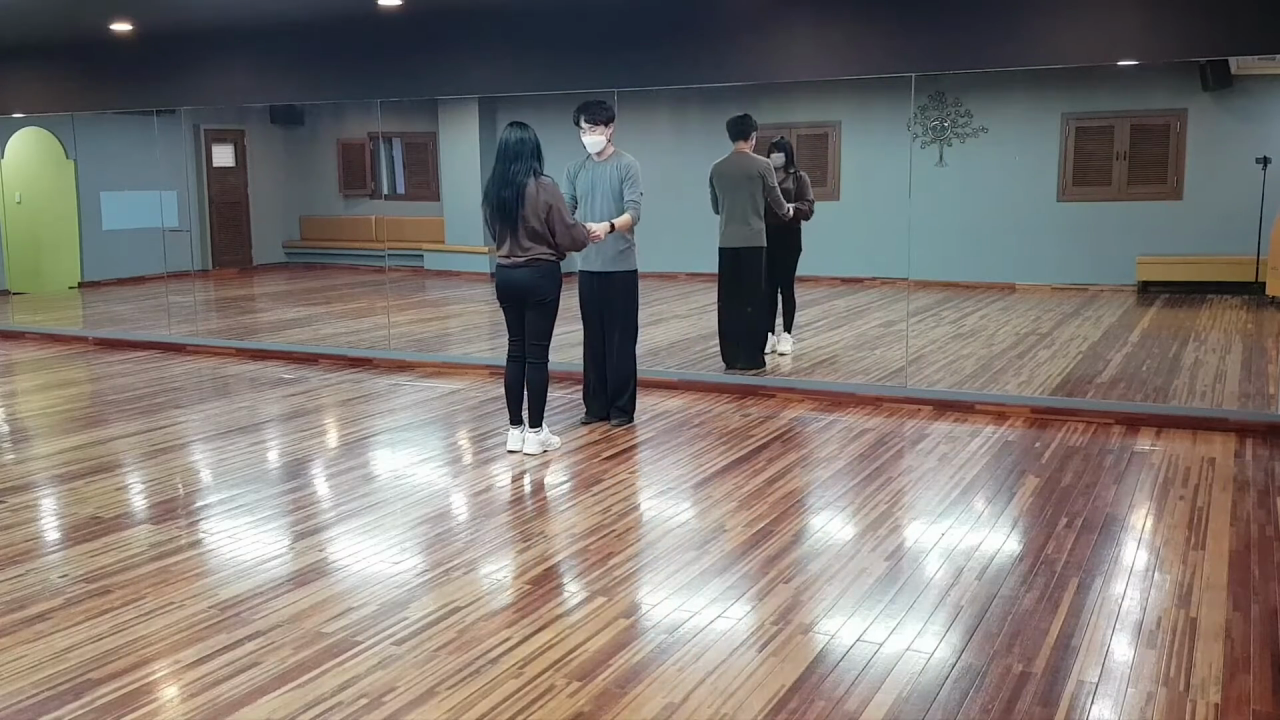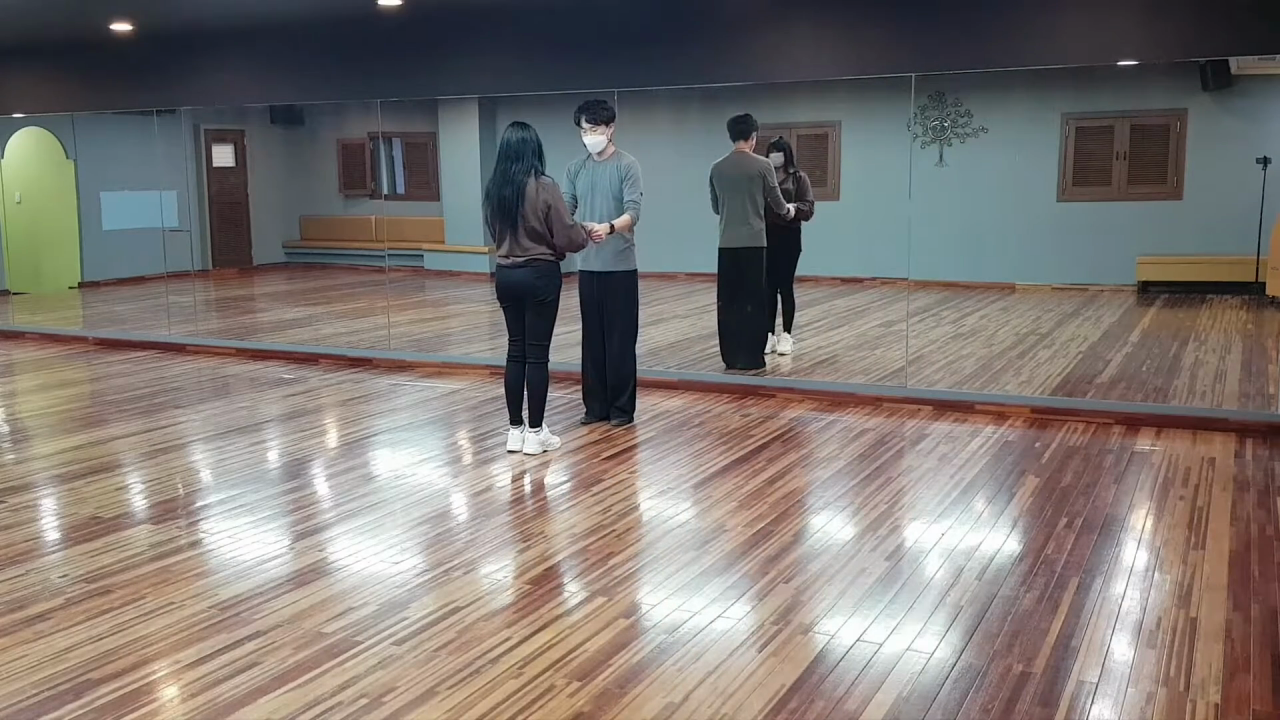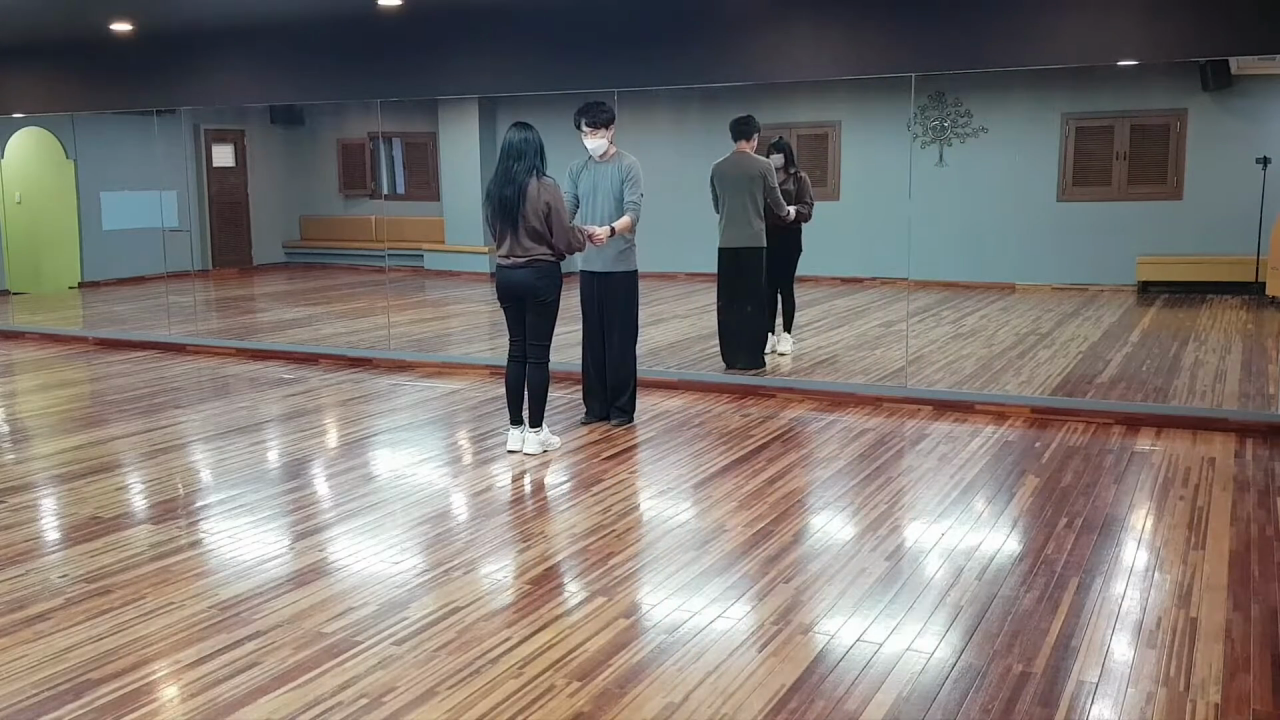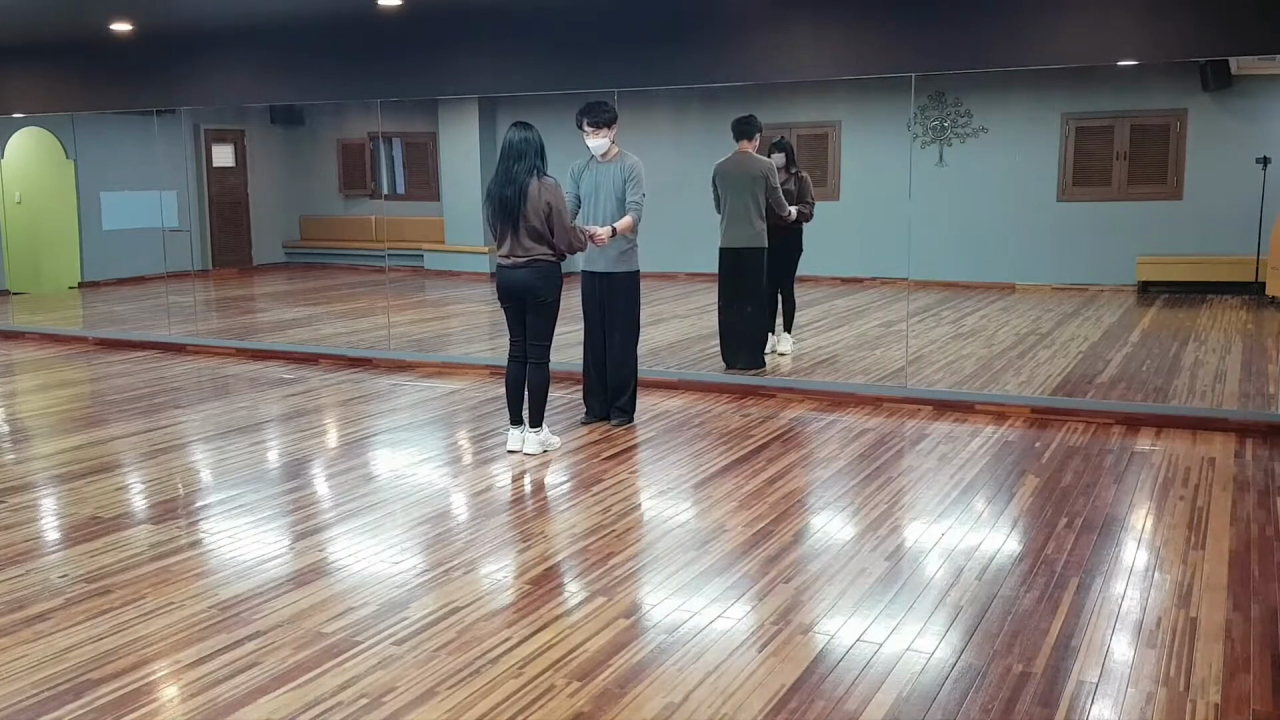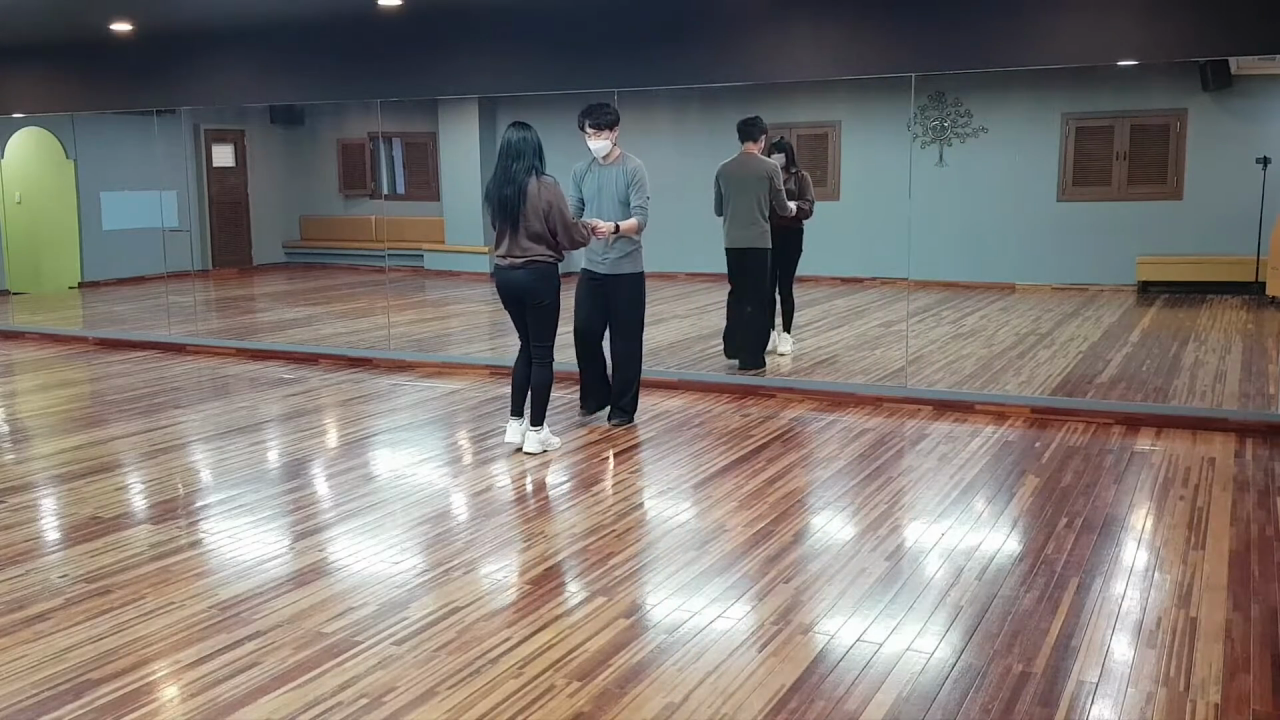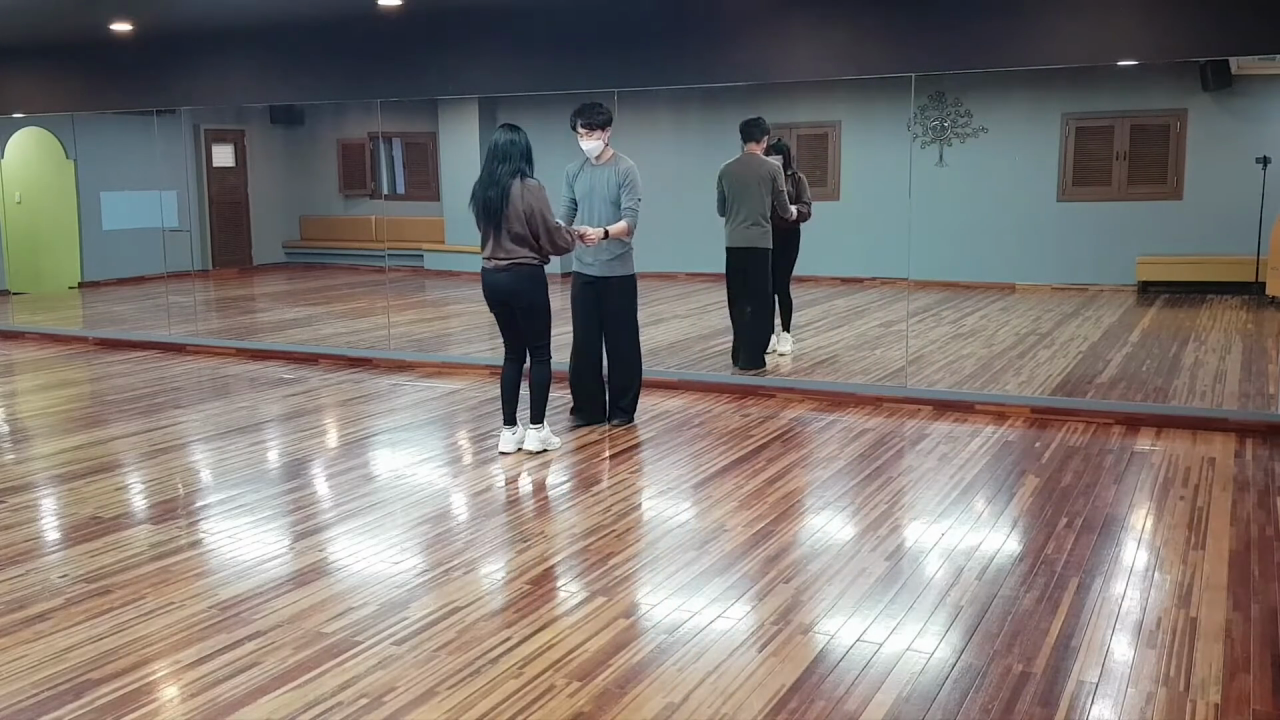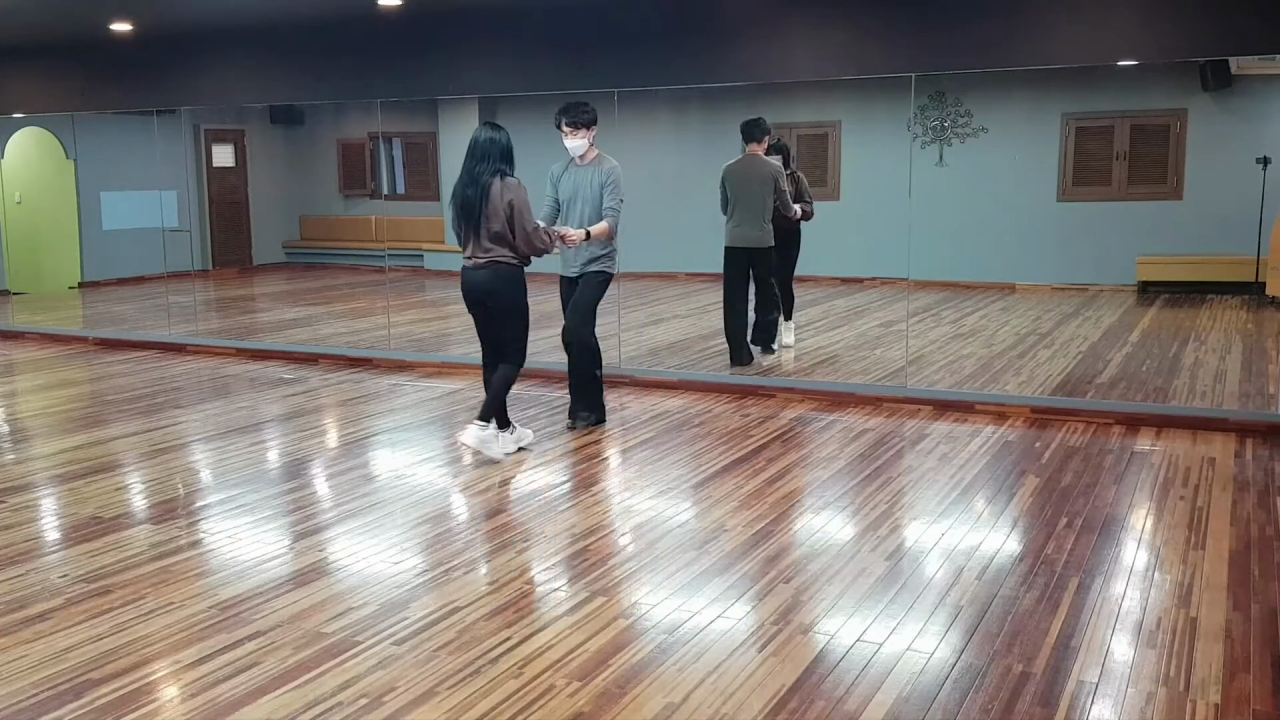
dt=0.3s
person 1, frame 1
left shoulder: (493, 189)
right shoulder: (543, 187)
right elbow: (569, 236)
right wrist: (585, 233)
left hip: (506, 275)
right hip: (539, 275)
left knee: (515, 351)
right knee: (536, 354)
left ankle: (515, 429)
right ankle: (535, 433)
person 1, frame 2
left shoulder: (494, 188)
right shoulder: (544, 187)
right elbow: (565, 237)
right wrist: (585, 233)
left hip: (506, 274)
right hip: (539, 275)
left knee: (515, 351)
right knee: (537, 354)
left ankle: (515, 430)
right ankle: (535, 433)
person 1, frame 3
left shoulder: (495, 188)
right shoulder: (544, 187)
right elbow: (564, 239)
right wrist: (583, 236)
left hip: (506, 274)
right hip: (540, 276)
left knee: (516, 351)
right knee: (538, 354)
left ankle: (515, 429)
right ankle: (535, 433)
person 1, frame 4
left shoulder: (496, 188)
right shoulder: (546, 187)
right elbow: (566, 240)
right wrist: (585, 235)
left hip: (506, 274)
right hip: (540, 275)
left knee: (517, 351)
right knee: (538, 355)
left ankle: (515, 430)
right ankle: (535, 433)
person 1, frame 5
left shoulder: (495, 187)
right shoulder: (545, 186)
right elbow: (569, 235)
right wrist: (588, 229)
left hip: (505, 274)
right hip: (538, 275)
left knee: (526, 347)
right knee: (542, 353)
left ankle: (515, 422)
right ankle: (536, 432)
person 1, frame 6
left shoulder: (482, 189)
right shoulder: (529, 188)
right elbow: (552, 239)
right wrist: (572, 234)
left hip: (492, 277)
right hip: (524, 277)
left knee: (513, 353)
right knee: (539, 354)
left ankle: (509, 431)
right ankle: (536, 430)
person 1, frame 7
left shoulder: (463, 189)
right shoulder: (509, 188)
right elbow: (530, 241)
right wrist: (552, 236)
left hip: (471, 277)
right hip: (503, 277)
left knee: (492, 355)
right knee: (513, 357)
left ankle: (504, 431)
right ankle: (481, 426)
person 2, frame 1
left shoulder: (626, 165)
right shoulder: (575, 169)
left elbow: (634, 212)
right elbow: (565, 210)
left wrist: (608, 227)
left hip: (620, 266)
right hip: (588, 266)
left knee: (621, 338)
right knee: (593, 337)
left ankle: (622, 407)
right ankle: (596, 404)
person 2, frame 2
left shoulder: (627, 165)
right shoulder: (575, 169)
left elbow: (633, 212)
right elbow: (565, 209)
left wrist: (608, 228)
left hip: (620, 266)
right hip: (587, 266)
left knee: (620, 338)
right knee: (592, 337)
left ankle: (622, 407)
right ankle: (596, 404)
person 2, frame 3
left shoulder: (628, 166)
right shoulder: (576, 169)
left elbow: (633, 213)
right elbow: (567, 210)
left wrist: (609, 230)
left hip: (620, 266)
right hip: (589, 265)
left knee: (620, 338)
right knee: (592, 337)
left ankle: (621, 407)
right ankle: (596, 404)
person 2, frame 4
left shoulder: (630, 166)
right shoulder: (578, 169)
left elbow: (634, 213)
right elbow: (568, 210)
left wrist: (610, 231)
left hip: (622, 267)
right hip: (590, 266)
left knee: (621, 338)
right knee: (594, 338)
left ankle: (621, 407)
right ankle: (596, 405)
person 2, frame 5
left shoulder: (633, 168)
right shoulder: (580, 171)
left elbow: (640, 218)
right elbow: (572, 213)
left wrist: (613, 227)
left hip: (626, 268)
right hip: (592, 267)
left knee: (625, 339)
right knee: (585, 333)
left ankle: (623, 407)
right ankle: (594, 397)
person 2, frame 6
left shoulder: (625, 169)
right shoulder: (574, 172)
left elbow: (630, 221)
right elbow: (565, 215)
left wrist: (602, 233)
left hip: (617, 270)
right hip: (583, 269)
left knee: (621, 341)
right knee: (585, 341)
left ankle: (623, 407)
right ankle: (589, 407)
person 2, frame 7
left shoulder: (608, 170)
right shoulder: (558, 172)
left elbow: (611, 221)
right elbow: (549, 214)
left wrist: (584, 234)
left hip: (598, 264)
right hip: (568, 268)
left knee: (576, 328)
right knee: (575, 333)
left ankle: (589, 402)
right ankle: (584, 408)
person 3, frame 1
left shoulder: (717, 168)
right shoulder: (761, 165)
right elbow: (776, 201)
right wrist: (787, 211)
left hip: (726, 243)
right hip: (752, 242)
left knee: (728, 301)
right knee: (752, 301)
left ankle: (731, 356)
right ankle: (750, 358)
person 3, frame 2
left shoulder: (717, 168)
right shoulder: (762, 165)
right elbow: (776, 202)
right wrist: (788, 211)
left hip: (726, 243)
right hip: (753, 242)
left knee: (727, 301)
right knee: (753, 300)
left ankle: (731, 357)
right ankle: (750, 358)
person 3, frame 3
left shoulder: (718, 168)
right shoulder: (762, 166)
right elbow: (776, 203)
right wrist: (788, 213)
left hip: (726, 243)
right hip: (753, 242)
left knee: (727, 301)
right knee: (752, 301)
left ankle: (731, 357)
right ankle: (750, 358)
person 3, frame 4
left shoulder: (719, 168)
right shoulder: (764, 166)
right elbow: (778, 204)
right wrist: (790, 213)
left hip: (727, 243)
right hip: (753, 242)
left knee: (728, 301)
right knee: (753, 301)
left ankle: (731, 358)
right ankle: (750, 359)
person 3, frame 5
left shoulder: (724, 169)
right shoulder: (769, 168)
left elbow: (718, 210)
right elbow: (781, 207)
right wrist: (791, 209)
left hip: (732, 242)
right hip: (757, 242)
left knee: (737, 295)
right knee: (755, 300)
left ankle: (733, 348)
right ankle: (751, 358)
person 3, frame 6
left shoulder: (727, 169)
right shoulder: (772, 168)
right elbow: (783, 208)
right wrist: (792, 214)
left hip: (733, 242)
right hip: (760, 242)
left knee: (737, 299)
right knee: (759, 302)
left ankle: (740, 354)
right ankle: (752, 358)
person 3, frame 7
left shoulder: (729, 170)
right shoulder: (774, 169)
right elbow: (785, 206)
right wrist: (796, 212)
left hip: (733, 242)
right hip: (762, 241)
left knee: (735, 299)
right knee: (767, 292)
left ankle: (739, 354)
right ankle: (764, 339)
person 4, frame 1
left shoulder: (799, 178)
left elbow: (808, 208)
left wrist: (791, 208)
left hip: (788, 237)
right hip: (765, 236)
left knee: (786, 287)
right knee: (768, 288)
left ankle: (786, 335)
right ankle: (769, 334)
person 4, frame 2
left shoulder: (798, 178)
left elbow: (808, 208)
left wrist: (793, 207)
left hip: (788, 237)
right hip: (765, 236)
left knee: (785, 287)
right knee: (768, 287)
left ankle: (786, 336)
right ankle: (769, 335)
person 4, frame 3
left shoulder: (799, 178)
left elbow: (807, 208)
left wrist: (794, 211)
left hip: (789, 237)
right hip: (766, 237)
left knee: (786, 287)
right knee: (769, 288)
left ankle: (786, 336)
right ankle: (769, 334)
person 4, frame 4
left shoulder: (801, 178)
left elbow: (808, 208)
left wrist: (795, 211)
left hip: (790, 237)
right hip: (767, 236)
left knee: (786, 287)
right knee: (769, 288)
left ankle: (786, 336)
right ankle: (769, 335)
person 4, frame 5
left shoulder: (801, 177)
left elbow: (808, 206)
left wrist: (793, 207)
left hip: (791, 236)
right hip: (767, 236)
left knee: (785, 287)
right knee: (767, 286)
left ankle: (786, 335)
right ankle: (770, 332)
person 4, frame 6
left shoulder: (797, 179)
left elbow: (806, 208)
left wrist: (795, 211)
left hip: (788, 238)
left knee: (782, 286)
left ankle: (785, 335)
right ankle: (769, 335)
person 4, frame 7
left shoulder: (796, 178)
left elbow: (808, 207)
left wrist: (798, 209)
left hip: (789, 236)
left knee: (785, 283)
left ankle: (788, 324)
